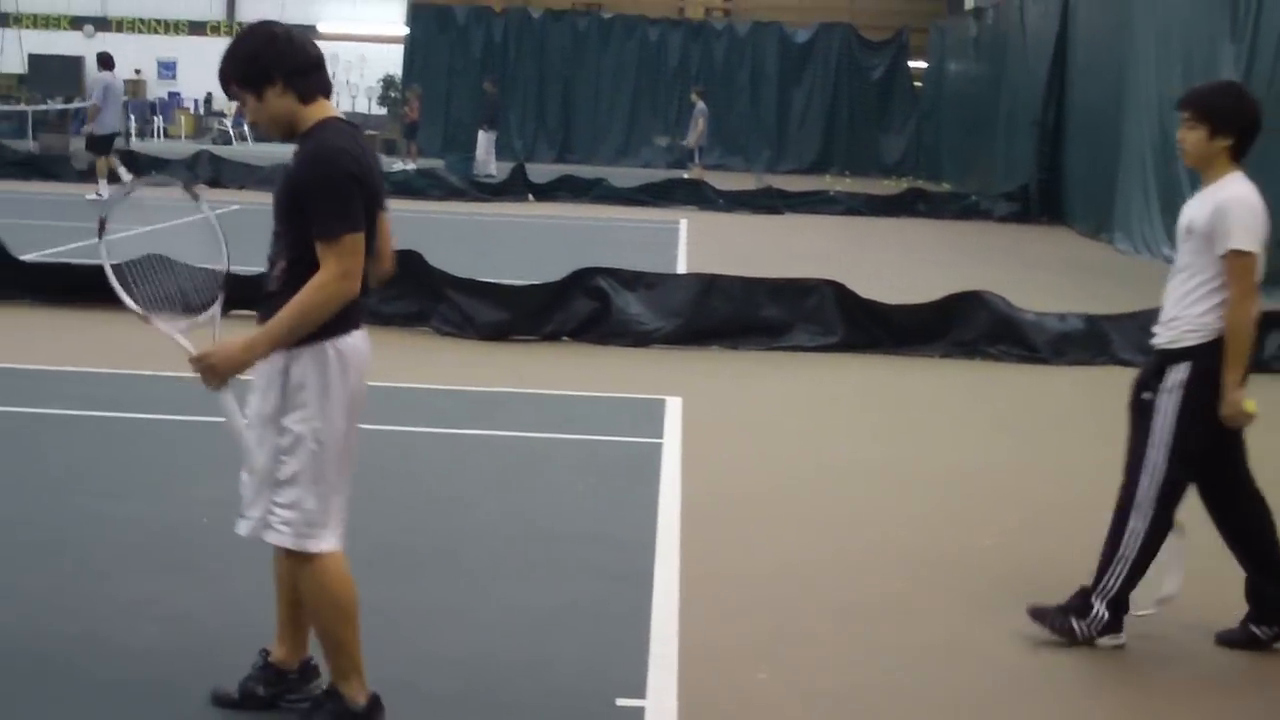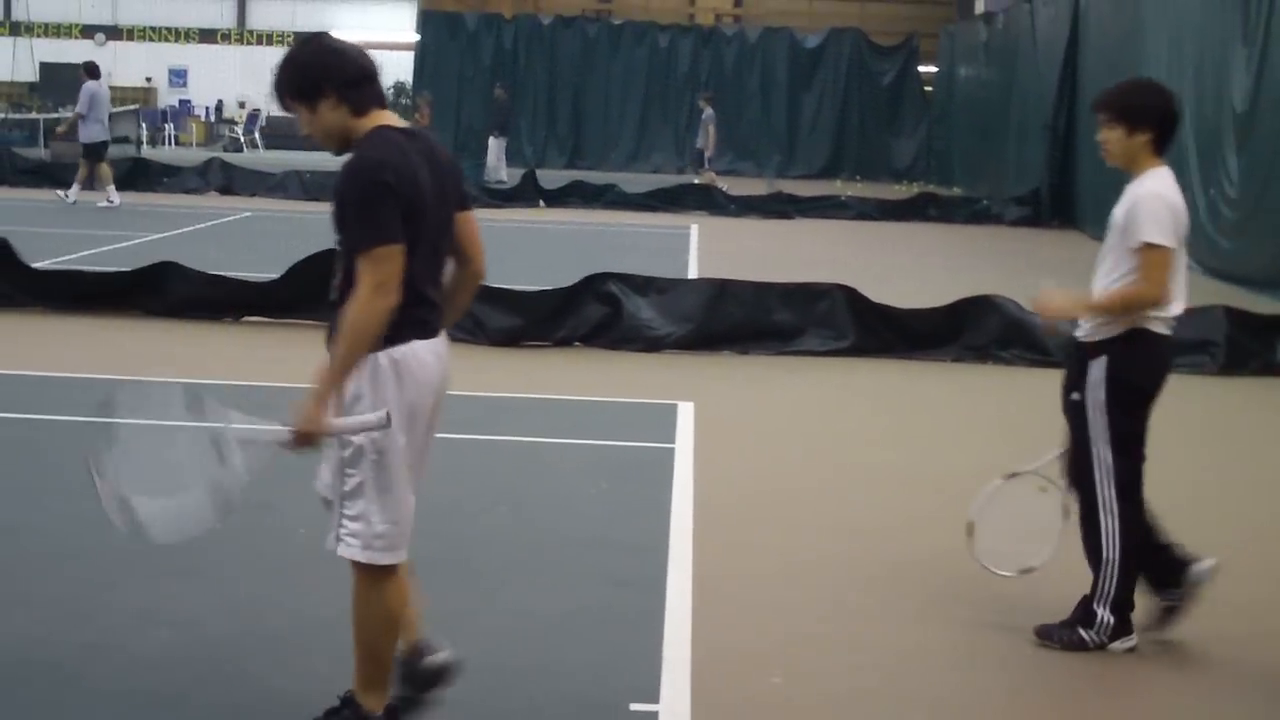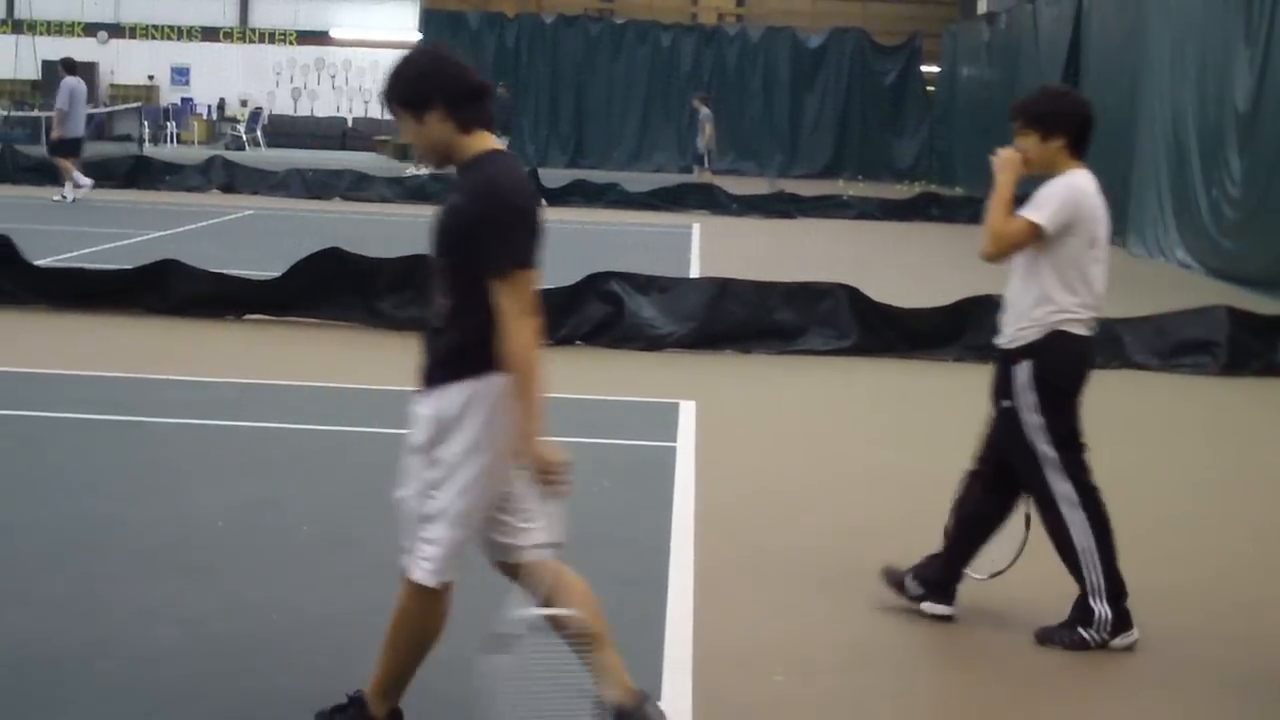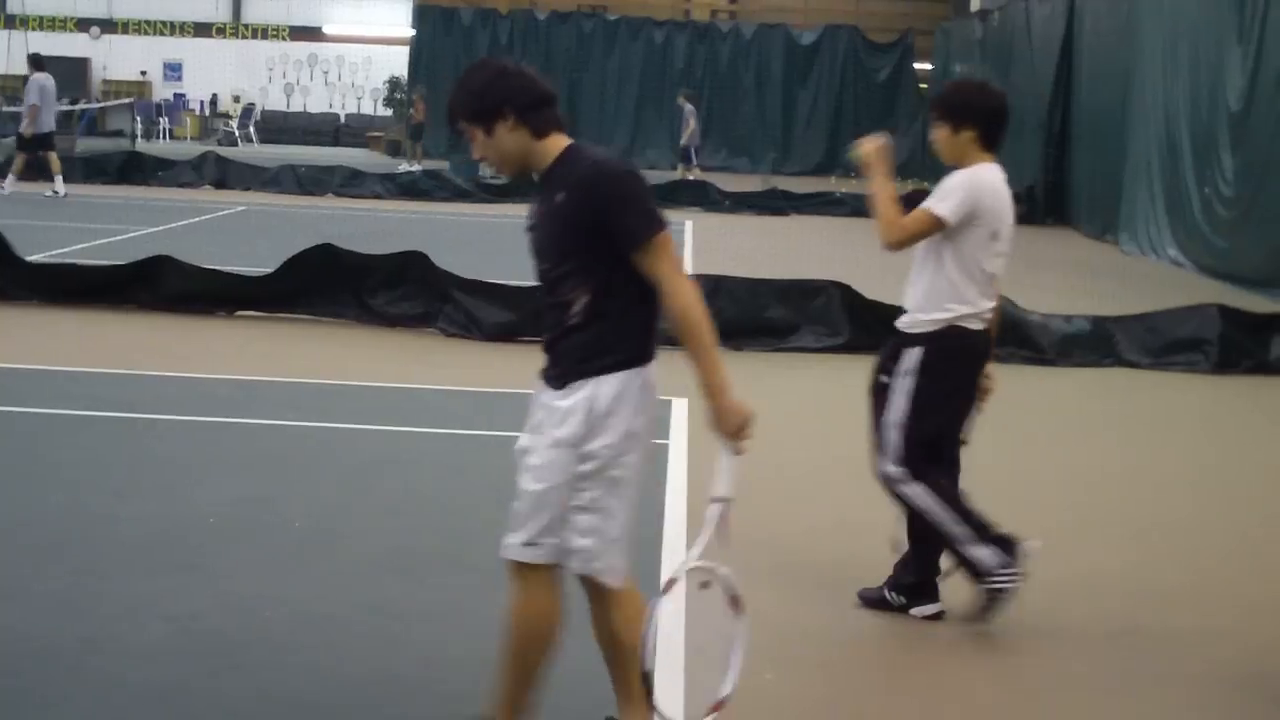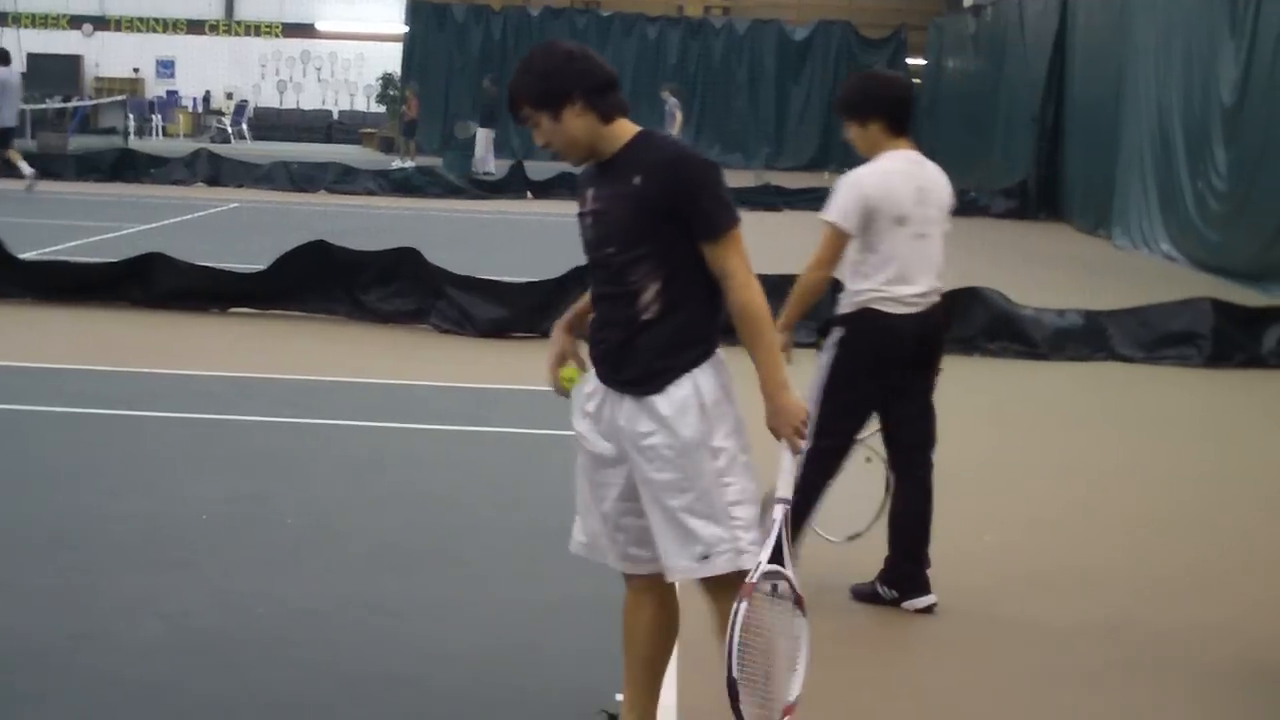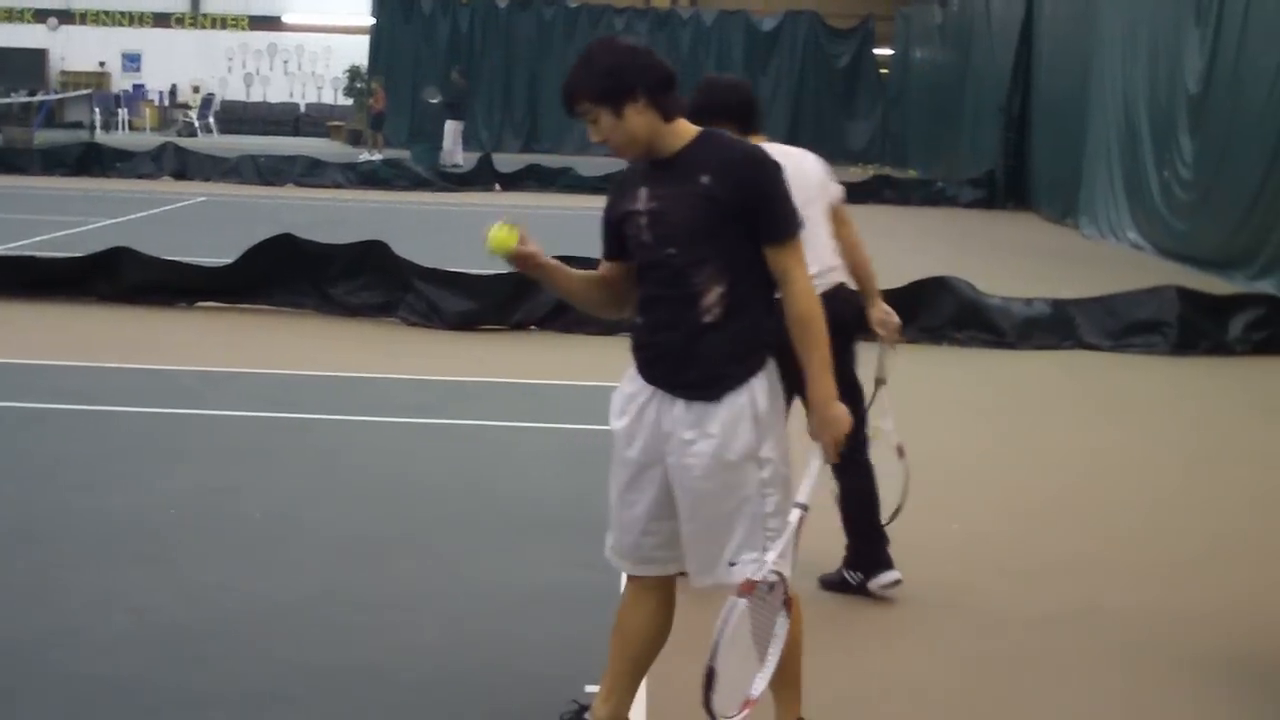
dt=0.3s
person 1, frame 1
left shoulder: (322, 160)
right shoulder: (349, 145)
left elbow: (341, 281)
right elbow: (381, 258)
left wrist: (246, 350)
left hip: (314, 358)
right hip: (323, 352)
left knee: (304, 532)
right knee: (286, 518)
right ankle: (289, 664)
person 1, frame 2
left shoulder: (368, 170)
right shoulder: (430, 153)
left elbow: (378, 293)
right elbow: (472, 264)
left wrist: (323, 395)
left hip: (381, 366)
right hip: (421, 351)
left knee: (373, 544)
right knee: (363, 523)
right ankle: (415, 655)
person 1, frame 3
left shoulder: (485, 192)
right shoulder: (490, 178)
left elbow: (514, 318)
left wrist: (527, 434)
left hip: (469, 395)
right hip: (484, 388)
left knee: (431, 562)
right knee: (523, 551)
person 1, frame 4
left shoulder: (605, 182)
right shoulder: (549, 192)
left elbow: (671, 283)
left wrist: (719, 393)
left hip: (604, 394)
right hip: (566, 391)
left knee: (533, 560)
right knee: (599, 569)
person 1, frame 5
left shoulder: (677, 167)
right shoulder: (592, 184)
left elbow: (736, 280)
left wrist: (777, 389)
right wrist: (570, 325)
left hip: (682, 397)
right hip: (607, 397)
left knee: (726, 571)
right knee: (642, 570)
person 1, frame 6
left shoulder: (743, 168)
right shoulder: (628, 187)
left elbow: (796, 286)
right elbow: (618, 293)
left wrist: (824, 397)
right wrist: (547, 270)
left hip: (731, 403)
right hip: (649, 398)
right knee: (648, 568)
person 2, frame 1
right shoulder: (1209, 197)
left wrist: (1233, 385)
left hip: (1195, 365)
right hip: (1186, 359)
left knee: (1148, 491)
right knee: (1229, 492)
left ankle: (1099, 612)
person 2, frame 2
left shoulder: (1152, 196)
right shoulder: (1145, 190)
left elbow: (1148, 294)
left wrist: (1073, 306)
left hip: (1120, 355)
right hip: (1117, 352)
left knee: (1106, 487)
right knee: (1099, 477)
left ankle: (1106, 620)
right ankle: (1174, 570)
person 2, frame 3
left shoulder: (1065, 191)
right shoulder: (1074, 191)
left elbow: (994, 246)
left wrist: (1003, 182)
left hip: (1041, 356)
right hip: (1045, 352)
left knee: (1061, 486)
right knee: (994, 475)
left ankle: (1106, 616)
right ankle: (936, 580)
person 2, frame 4
left shoulder: (966, 185)
right shoulder: (995, 188)
left elbow: (895, 235)
left wrist: (878, 169)
right wrist: (978, 362)
left hip: (930, 343)
right hip: (966, 339)
left knee: (899, 465)
right knee: (927, 463)
left ankle: (993, 555)
right ankle: (915, 585)
person 2, frame 5
left shoulder: (861, 182)
right shoulder: (937, 180)
left elbow: (822, 268)
right elbow: (919, 260)
left wrist: (783, 325)
left hip: (869, 327)
right hip: (925, 324)
left knee: (821, 446)
right knee: (911, 455)
right ankle: (908, 580)
person 2, frame 6
right shoulder: (809, 163)
right elbow: (849, 239)
right wrist: (873, 302)
right hip: (834, 306)
right knee: (846, 440)
right ankle: (871, 563)
